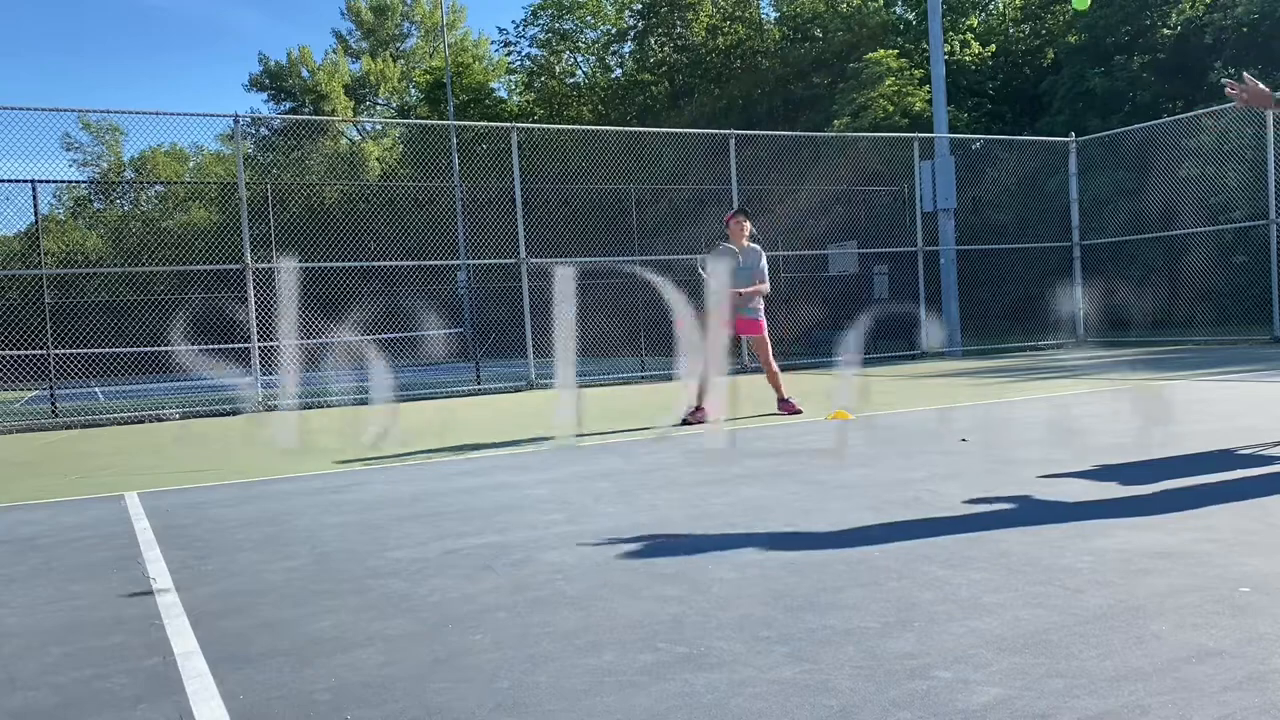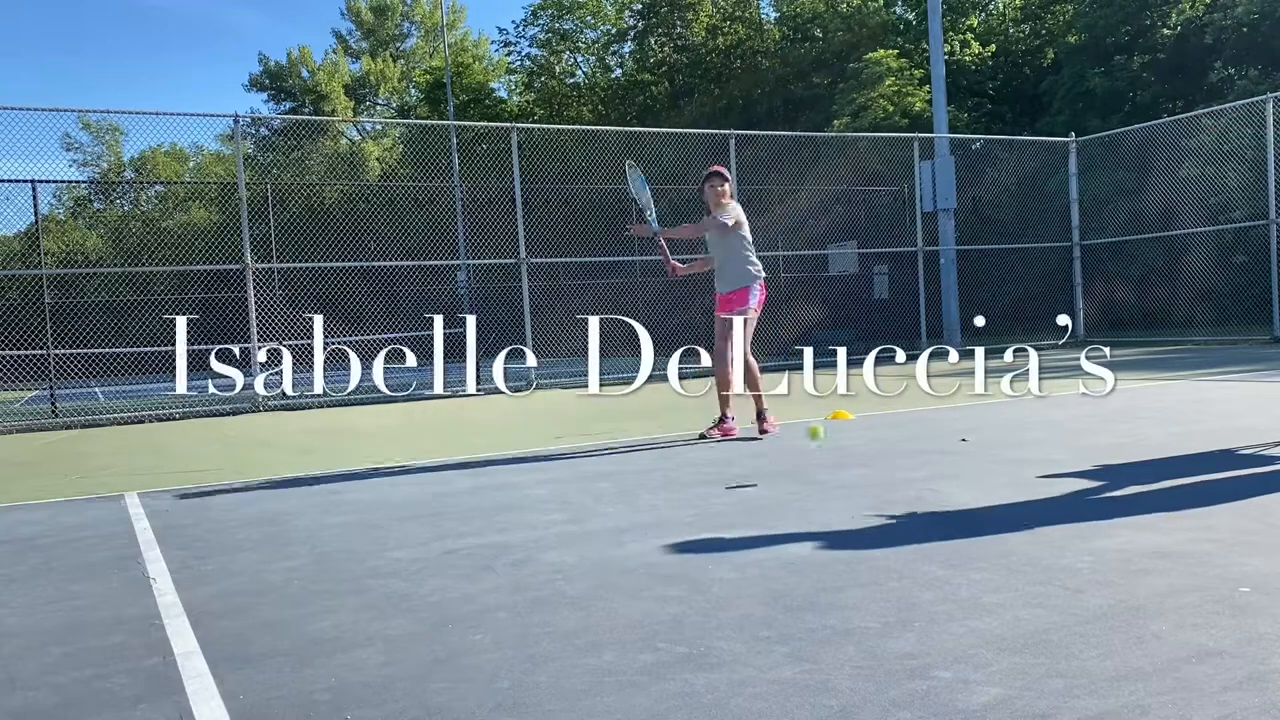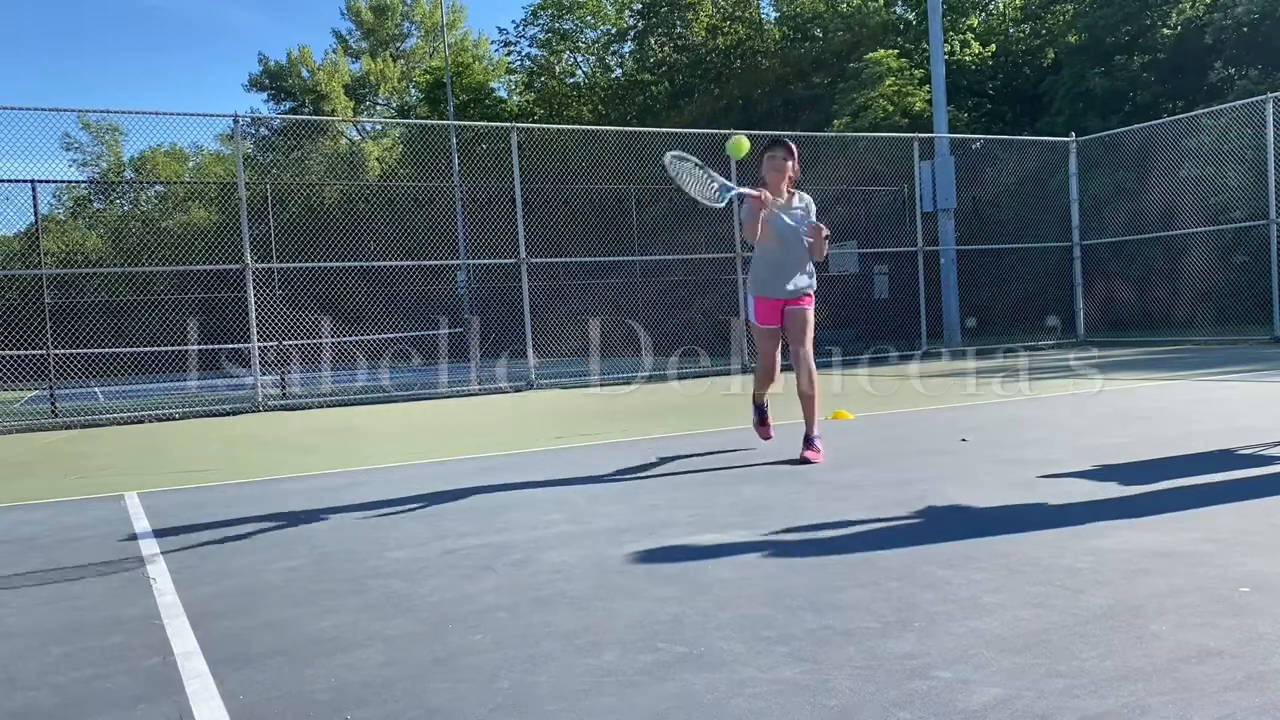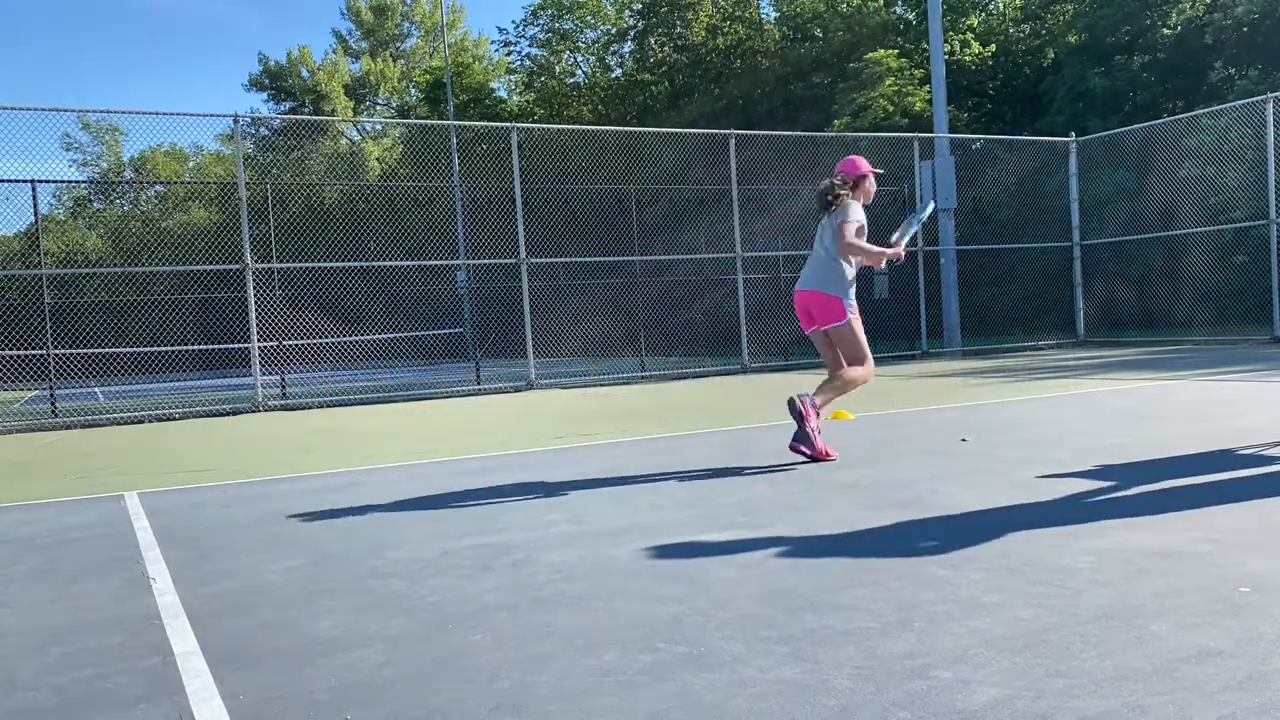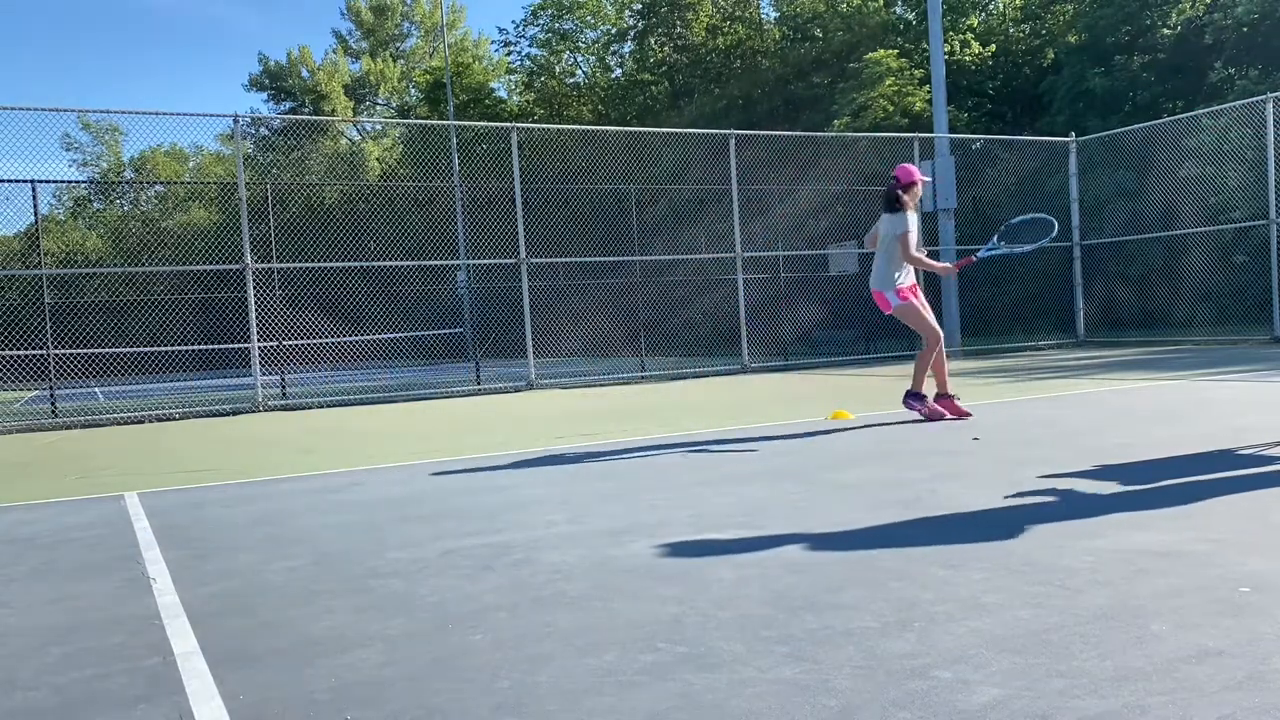
dt=0.7s
person 1, frame 1
left shoulder: (756, 252)
right shoulder: (719, 256)
left elbow: (765, 287)
left wrist: (740, 293)
left hip: (752, 313)
left knee: (768, 362)
left ankle: (783, 399)
right ankle: (700, 408)
person 1, frame 2
left shoulder: (731, 209)
right shoulder: (709, 222)
left elbow: (695, 230)
left wrist: (655, 231)
right wrist: (683, 268)
left hip: (748, 287)
right hip: (725, 291)
left knee: (740, 350)
right knee: (720, 353)
left ankle: (763, 414)
right ankle: (726, 419)
person 1, frame 3
left shoulder: (805, 203)
right shoulder: (752, 200)
left elbow: (817, 254)
right elbow: (750, 238)
left wrist: (821, 238)
right wrist: (758, 209)
left hip: (800, 290)
right hip: (764, 293)
left knee: (803, 357)
right knee: (768, 365)
left ankle: (811, 437)
right ankle: (760, 405)
person 1, frame 4
left shoulder: (835, 212)
right shoulder: (851, 208)
right elbow: (844, 245)
left wrist: (863, 260)
right wrist: (885, 253)
left hip: (805, 295)
right hip: (831, 296)
left knee: (840, 370)
right knee: (863, 369)
left ankle: (807, 432)
right ankle: (809, 404)
person 1, frame 5
left shoulder: (892, 213)
right shoulder: (906, 216)
left elbow: (868, 242)
right elbow: (909, 256)
right wrist: (939, 267)
left hip: (906, 284)
right hip: (890, 288)
left knee: (936, 336)
right knee: (933, 335)
left ankle: (945, 397)
right ankle: (915, 395)
